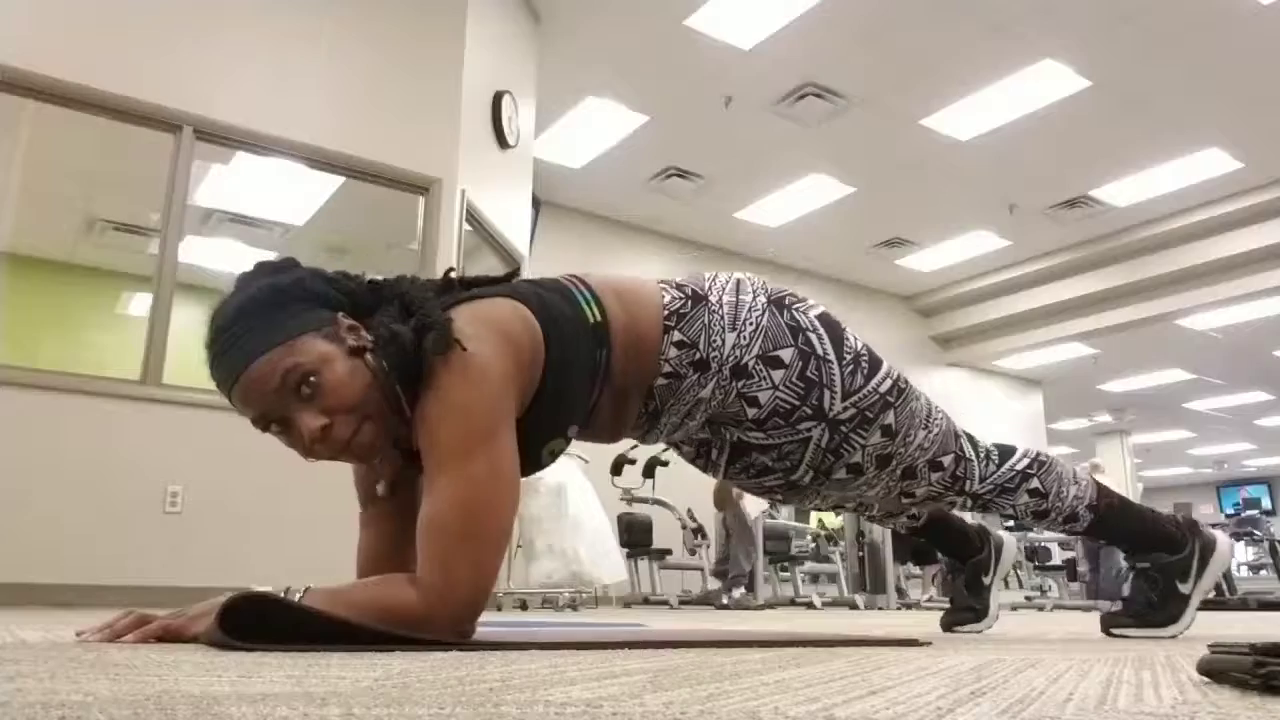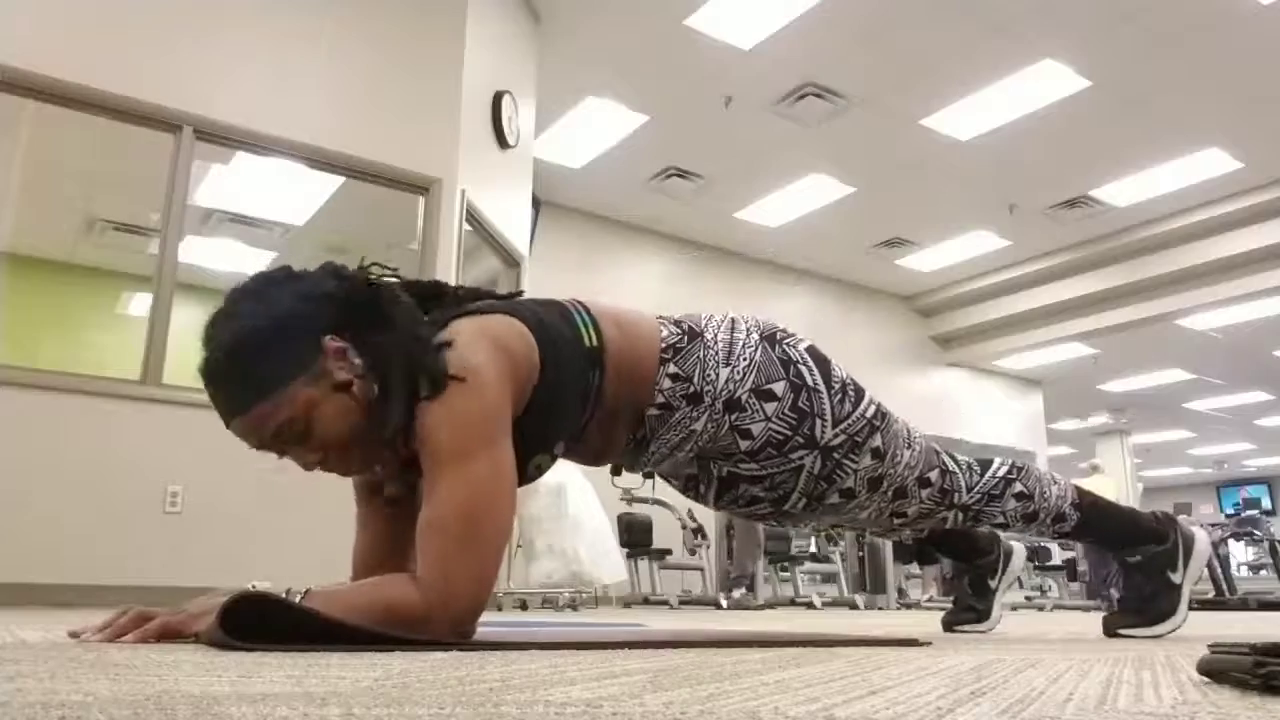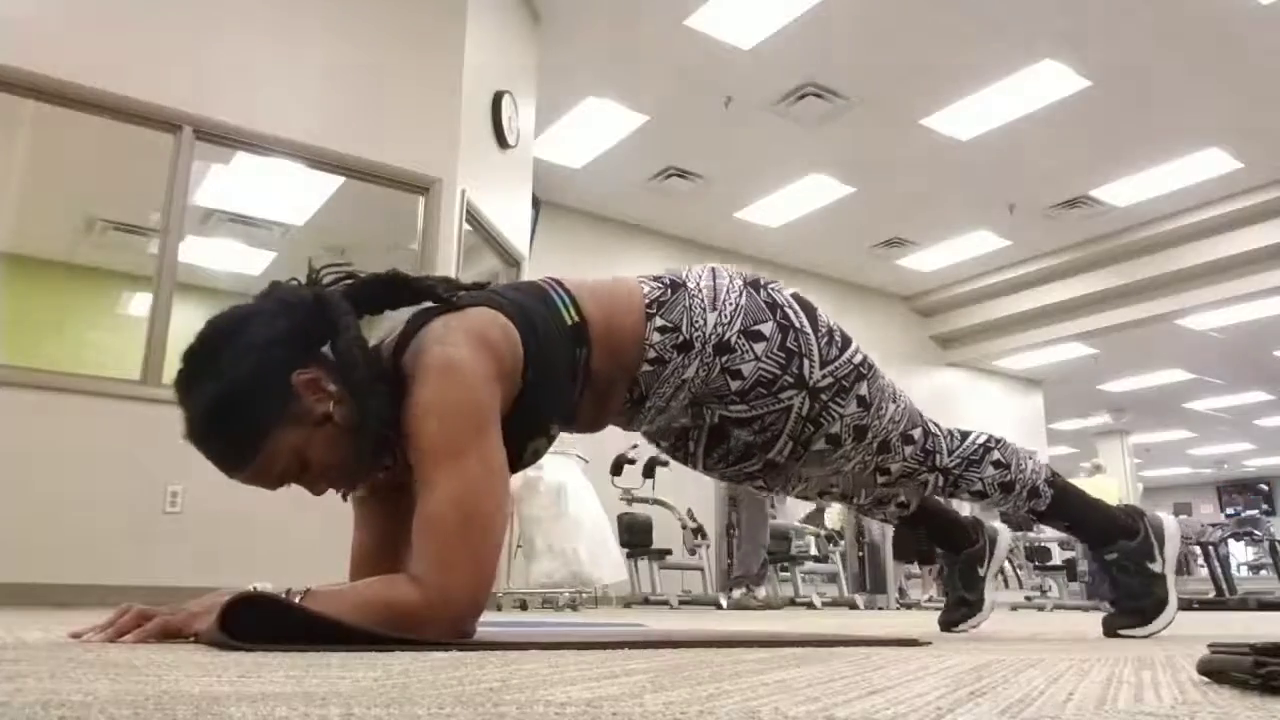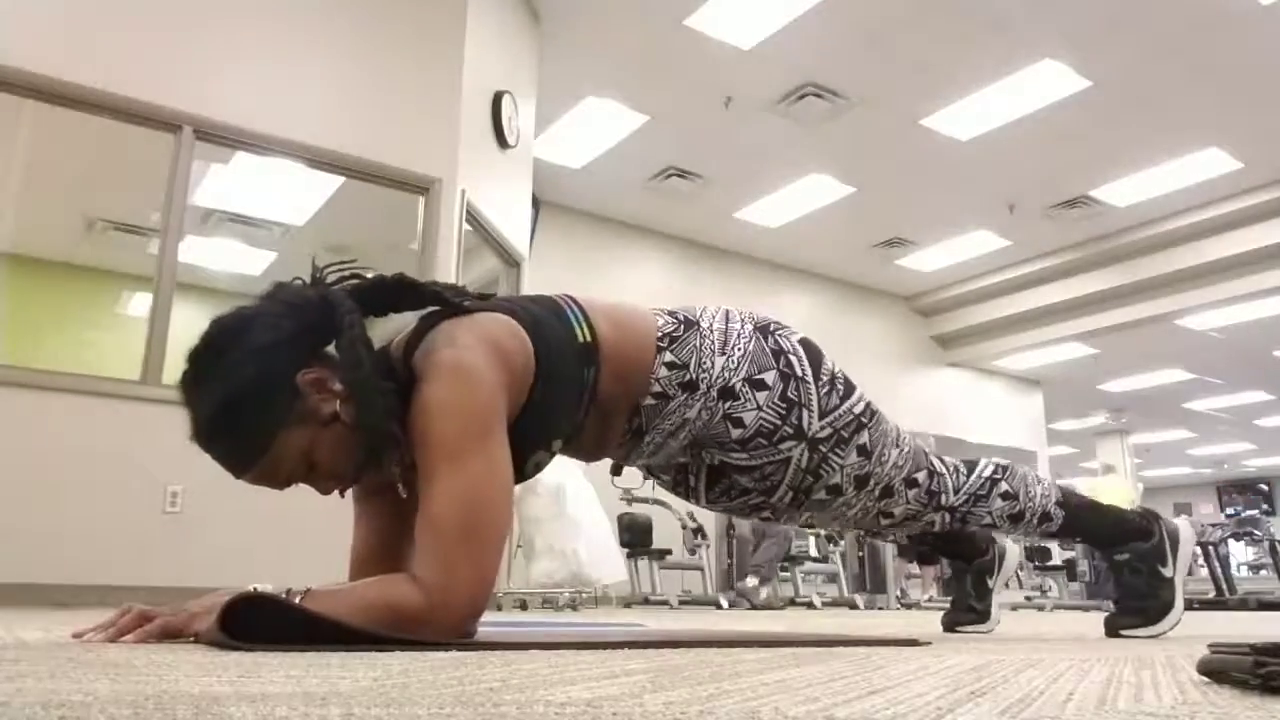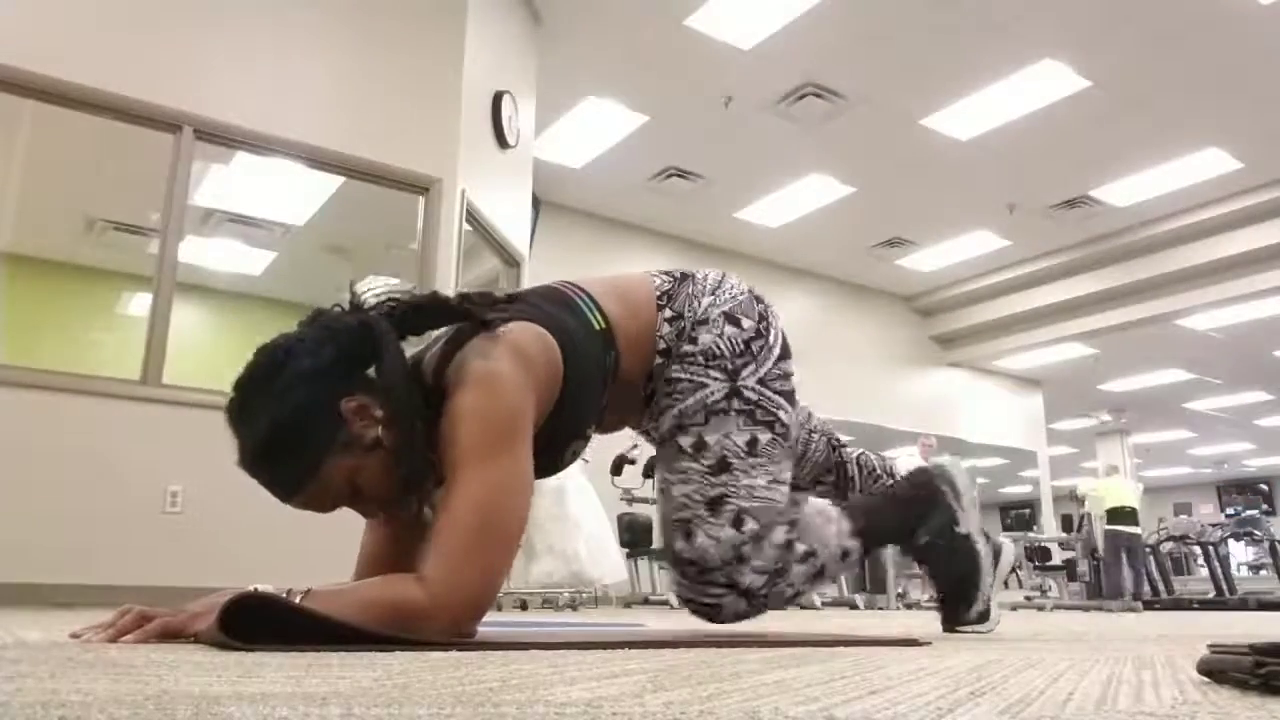
dt=0.3s
person 1, frame 1
left shoulder: (460, 360)
right shoulder: (391, 411)
left elbow: (443, 604)
right elbow: (389, 586)
left wrist: (240, 607)
left hip: (754, 350)
right hip: (699, 407)
left knee: (945, 465)
right knee: (877, 488)
left ankle: (1174, 544)
right ankle: (971, 555)
person 1, frame 2
left shoulder: (460, 370)
right shoulder: (388, 409)
left elbow: (444, 604)
right elbow: (382, 588)
left hip: (742, 389)
right hip: (689, 441)
left knee: (934, 485)
right knee: (912, 492)
left ankle: (1156, 540)
right ankle: (981, 565)
person 1, frame 3
left shoulder: (443, 370)
right shoulder: (376, 403)
left elbow: (445, 604)
right elbow: (380, 588)
left wrist: (243, 607)
left hip: (732, 340)
right hip: (681, 401)
left knee: (914, 455)
right knee: (878, 475)
left ankle: (1131, 536)
right ankle: (970, 547)
person 1, frame 4
left shoulder: (453, 375)
right shoulder: (386, 409)
left elbow: (443, 605)
right elbow: (380, 587)
left wrist: (249, 606)
right wrist: (244, 609)
left hip: (737, 380)
right hip: (676, 436)
left knee: (930, 488)
right knee: (885, 494)
left ankle: (1133, 535)
right ankle: (978, 561)
person 1, frame 5
left shoulder: (487, 386)
right shoulder: (381, 408)
left elbow: (448, 604)
right elbow: (386, 581)
left hip: (713, 327)
right hip: (649, 371)
left knee: (731, 570)
right knee: (831, 479)
left ankle: (926, 509)
right ankle: (936, 531)
